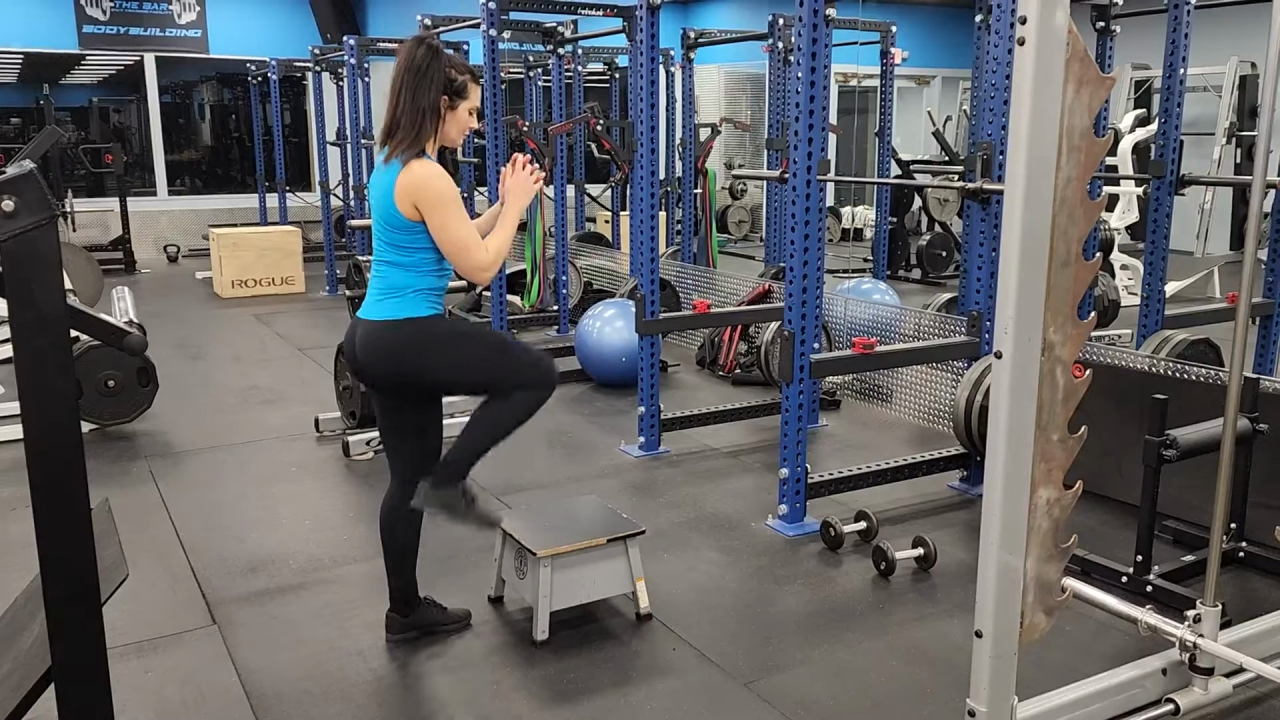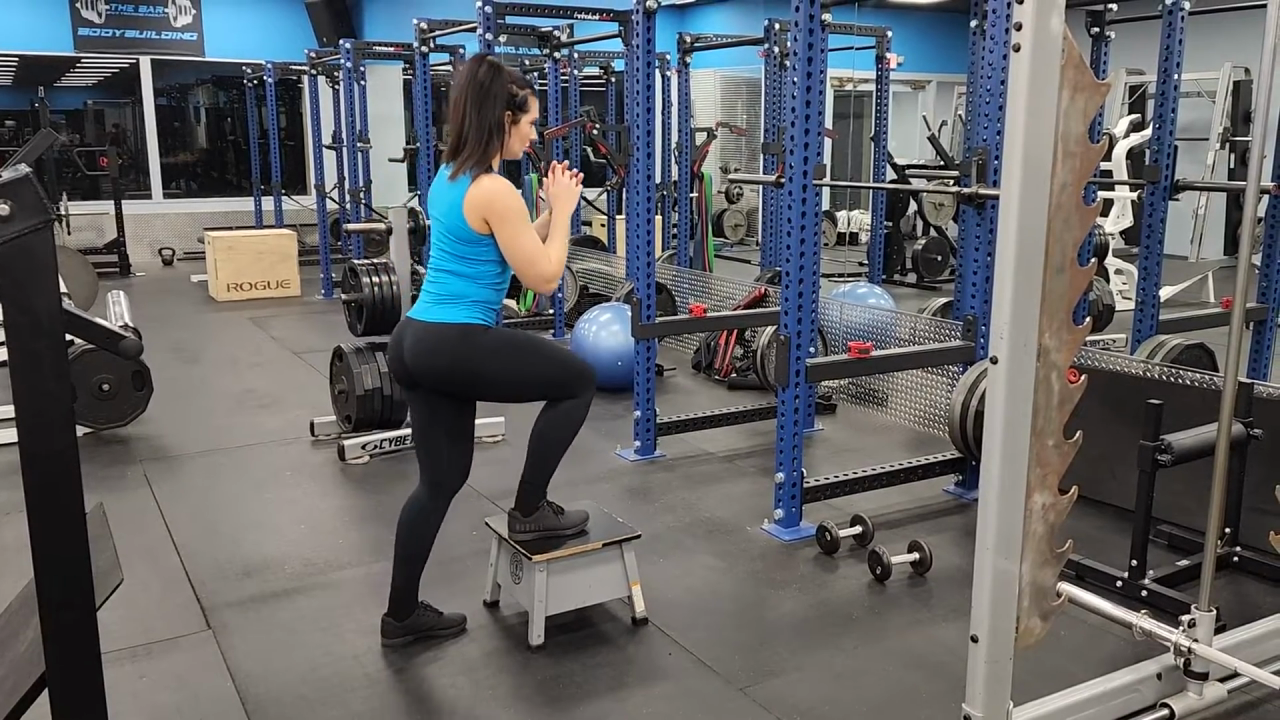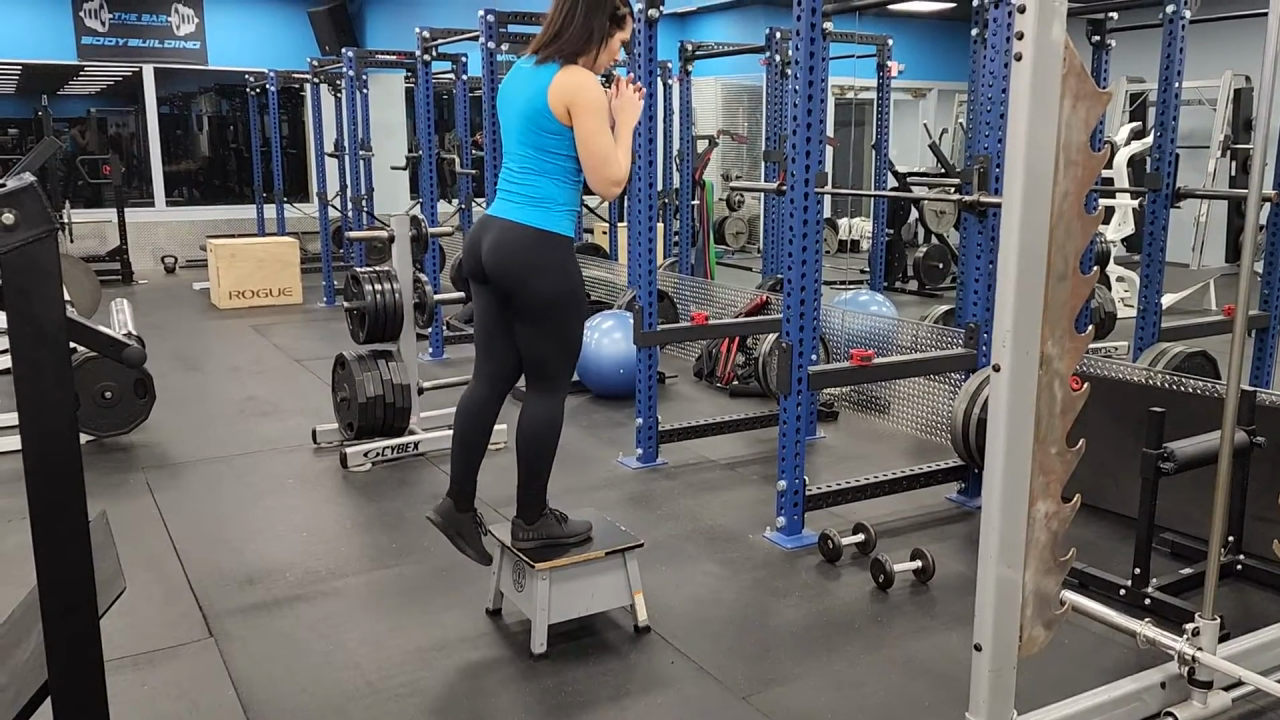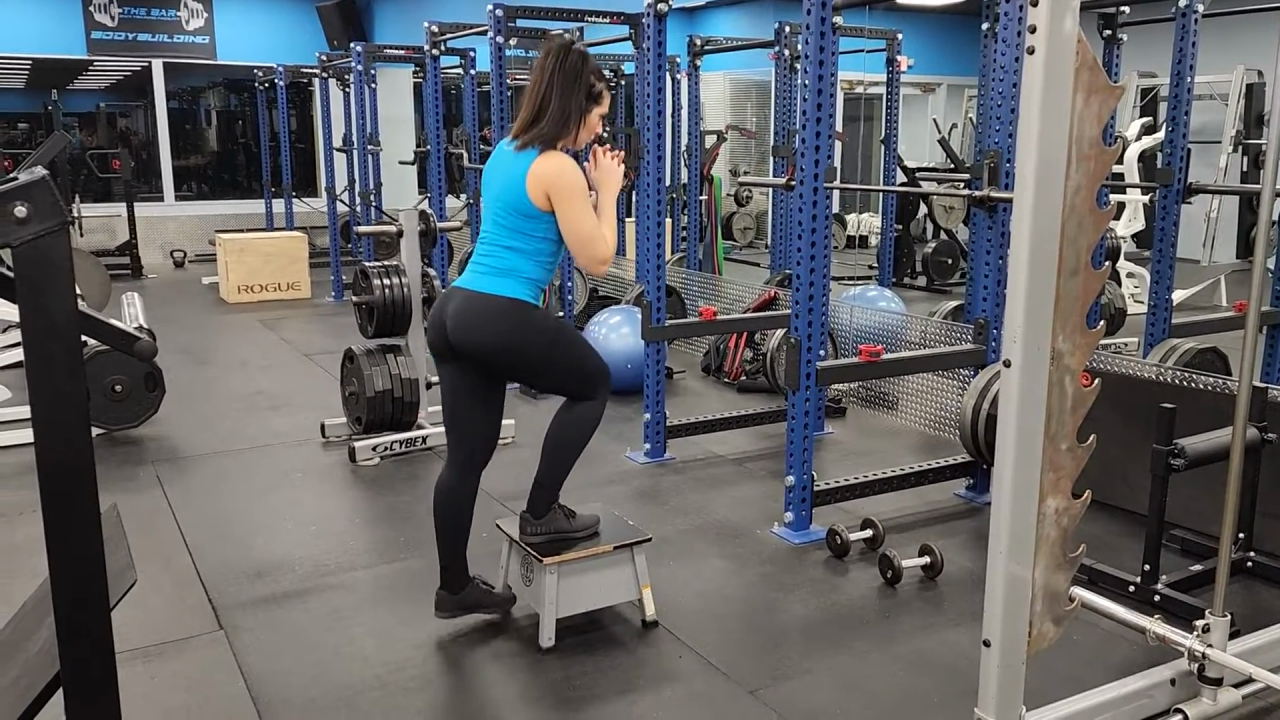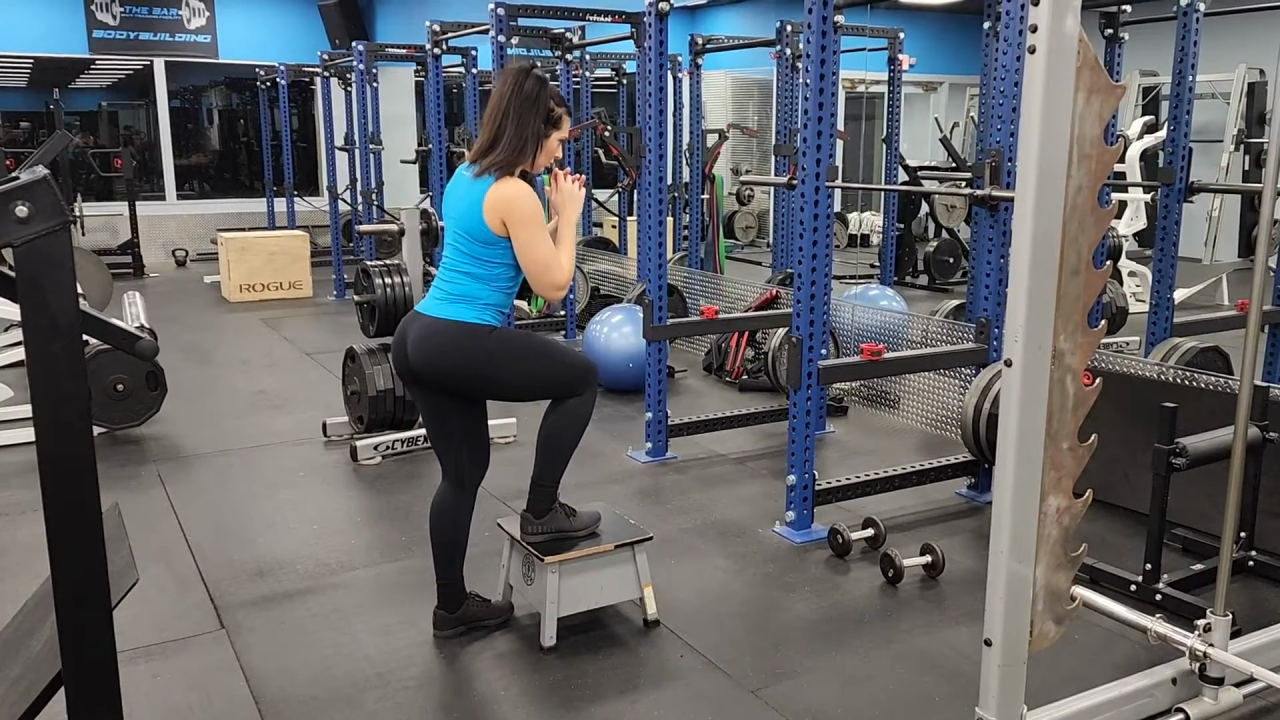
dt=1s
person 1, frame 1
left shoulder: (391, 164)
right shoulder: (426, 177)
left elbow: (450, 244)
right elbow: (479, 267)
left wrist: (501, 204)
right wrist: (515, 206)
left hip: (373, 337)
right hip: (408, 338)
left knee: (409, 474)
right knee: (535, 373)
left ankle: (406, 610)
right ankle: (449, 481)
person 1, frame 2
left shoulder: (449, 176)
right shoulder: (493, 191)
right elbow: (543, 278)
left wrist: (551, 213)
right wrist: (562, 212)
left hip: (416, 342)
right hip: (457, 345)
left knee: (440, 480)
right knee: (576, 381)
left ankle: (402, 613)
right ankle: (529, 510)
person 1, frame 3
left shoulder: (519, 74)
right shoulder: (580, 84)
right elbow: (608, 183)
left wrist: (606, 118)
right wrist: (625, 123)
left hip: (490, 238)
right hip: (538, 251)
left knee: (492, 377)
right knee: (548, 386)
left ankle: (458, 505)
right ankle: (531, 520)
person 1, frame 4
left shoulder: (506, 152)
right shoulder: (557, 168)
right elbow: (596, 260)
left wrist: (590, 188)
right wrist: (607, 192)
left hip: (453, 314)
right hip: (502, 320)
left knee: (465, 456)
right knee: (592, 386)
left ankle: (453, 587)
right ankle: (540, 514)
person 1, frame 5
left shoulder: (466, 176)
right shoulder: (514, 194)
right elbow: (553, 285)
left wrist: (556, 217)
right wrist: (568, 216)
left hip: (418, 340)
right hip: (461, 346)
left knee: (461, 475)
right knee: (581, 378)
left ankle: (451, 606)
right ankle: (542, 511)
